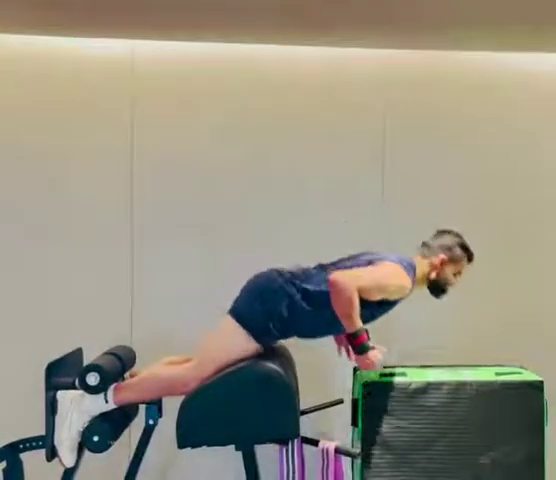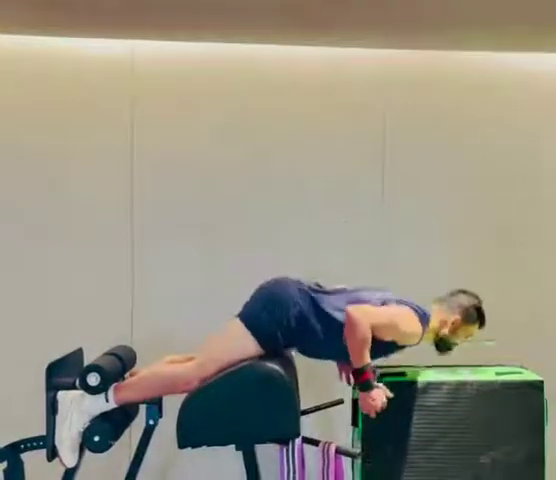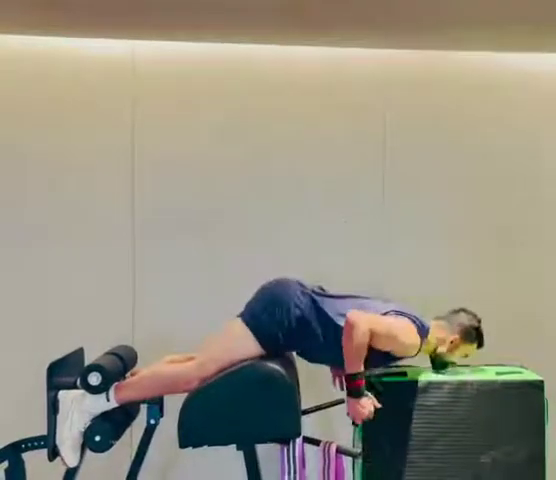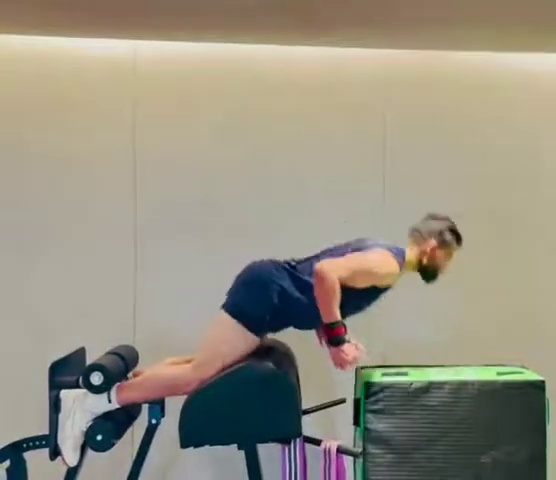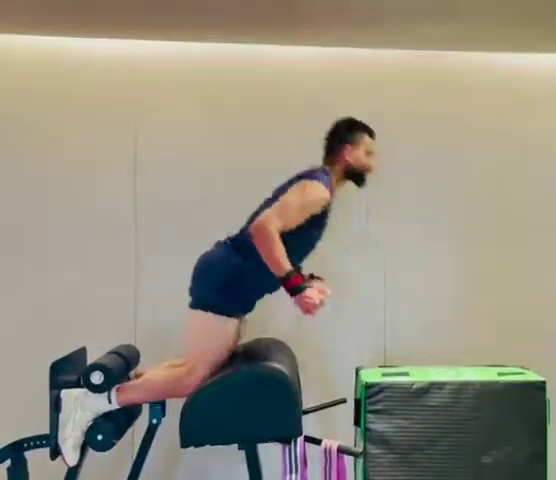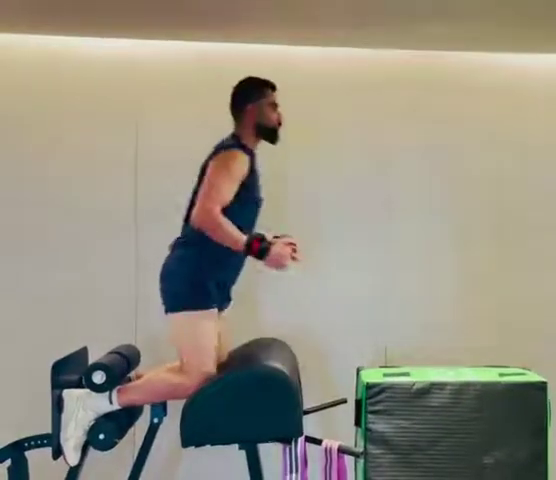
dt=0.3s
person 1, frame 1
left shoulder: (394, 267)
right shoulder: (402, 279)
right elbow: (340, 282)
left wrist: (339, 326)
right wrist: (360, 344)
left hip: (274, 295)
right hip: (270, 303)
left knee: (197, 364)
right knee: (193, 376)
right ankle: (90, 402)
person 1, frame 2
left shoulder: (406, 310)
right shoulder: (412, 325)
right elbow: (357, 318)
left wrist: (343, 355)
right wrist: (365, 382)
left hip: (287, 299)
right hip: (281, 311)
left knee: (200, 364)
right knee: (195, 375)
left ankle: (111, 381)
right ankle: (92, 402)
person 1, frame 3
left shoulder: (406, 321)
right shoulder: (411, 337)
right elbow: (356, 324)
left wrist: (339, 365)
right wrist: (356, 390)
left hip: (288, 300)
right hip: (282, 310)
left knee: (200, 363)
right knee: (196, 374)
left ankle: (118, 378)
right ankle: (91, 402)
person 1, frame 4
left shoulder: (384, 255)
right shoulder: (389, 265)
right elbow: (326, 272)
left wrist: (327, 329)
right wrist: (337, 337)
left hip: (267, 287)
right hip: (264, 293)
left knee: (199, 364)
right knee: (197, 375)
left ankle: (119, 378)
right ankle: (97, 401)
person 1, frame 5
left shoulder: (318, 186)
right shoulder: (317, 187)
right elbow: (263, 228)
left wrist: (301, 280)
right wrist: (296, 286)
left hip: (233, 282)
right hip: (225, 280)
left knee: (201, 365)
right knee: (196, 376)
left ankle: (123, 380)
right ankle: (98, 401)
person 1, frame 6
left shoulder: (241, 157)
right shoulder: (234, 155)
right elbow: (205, 215)
left wrist: (266, 243)
right wrist: (259, 250)
left hip: (206, 280)
right hip: (193, 279)
left knee: (211, 368)
right knee: (198, 379)
left ankle: (117, 382)
right ankle: (97, 403)
